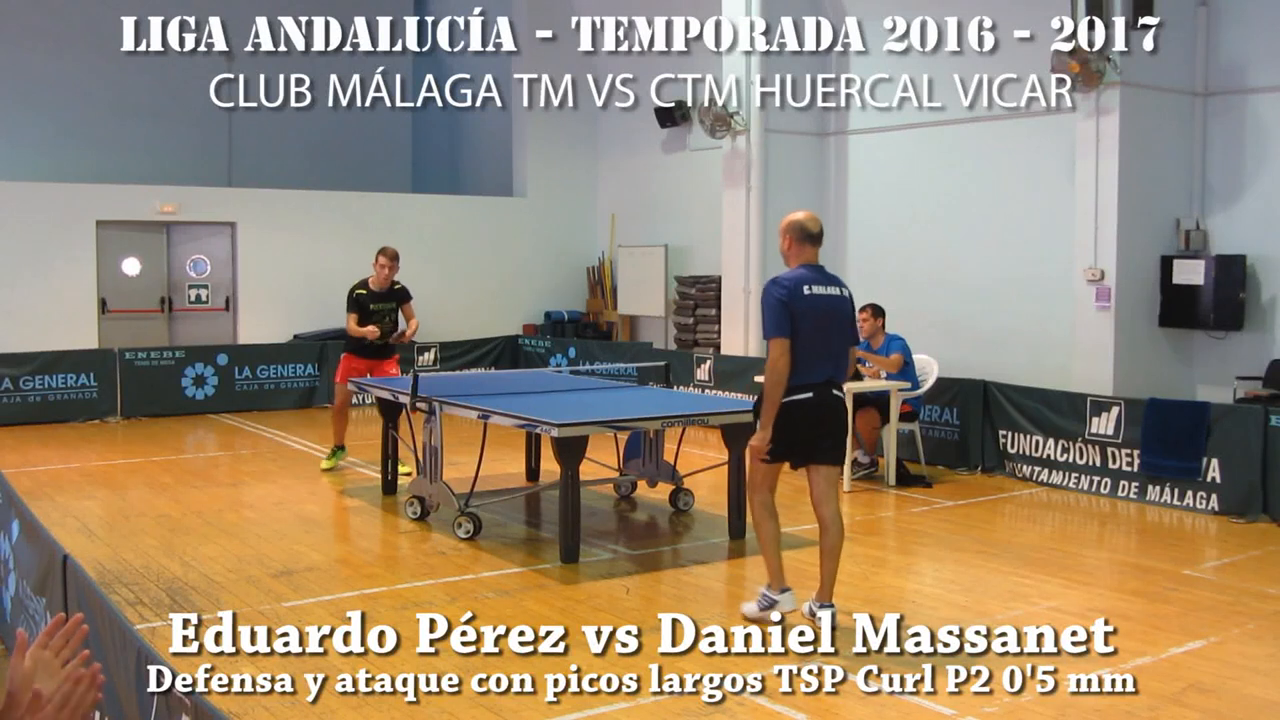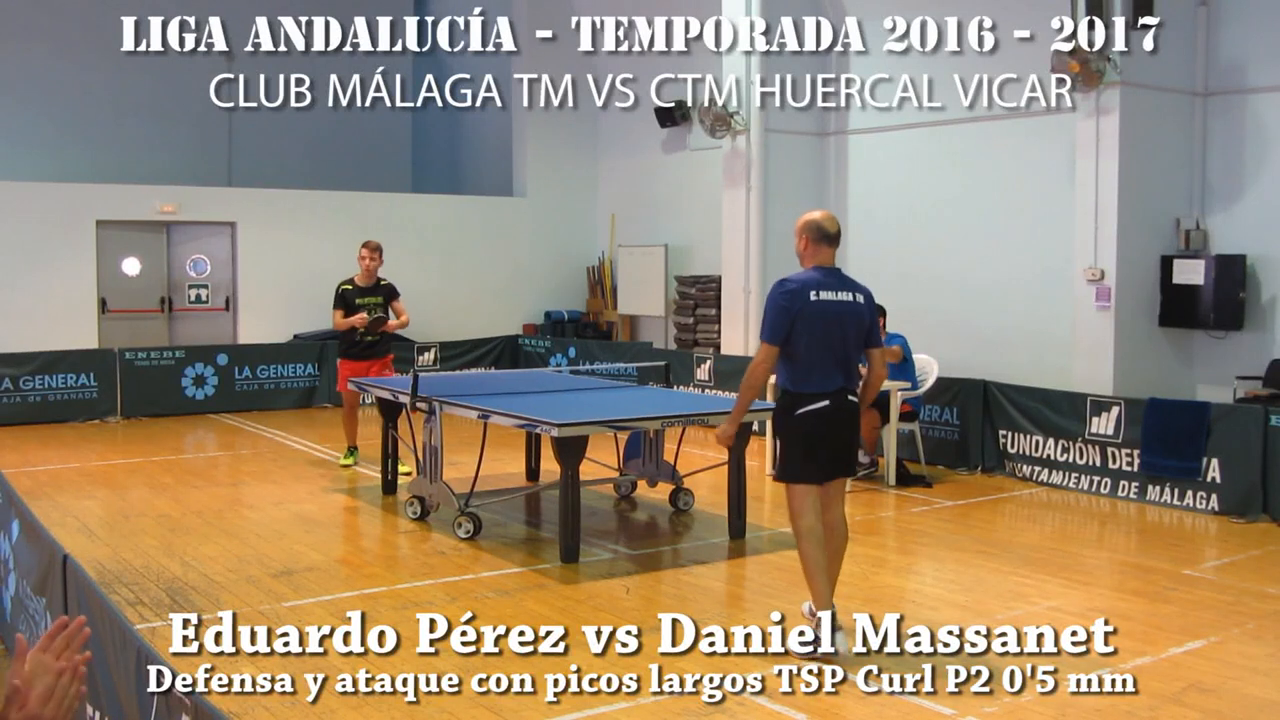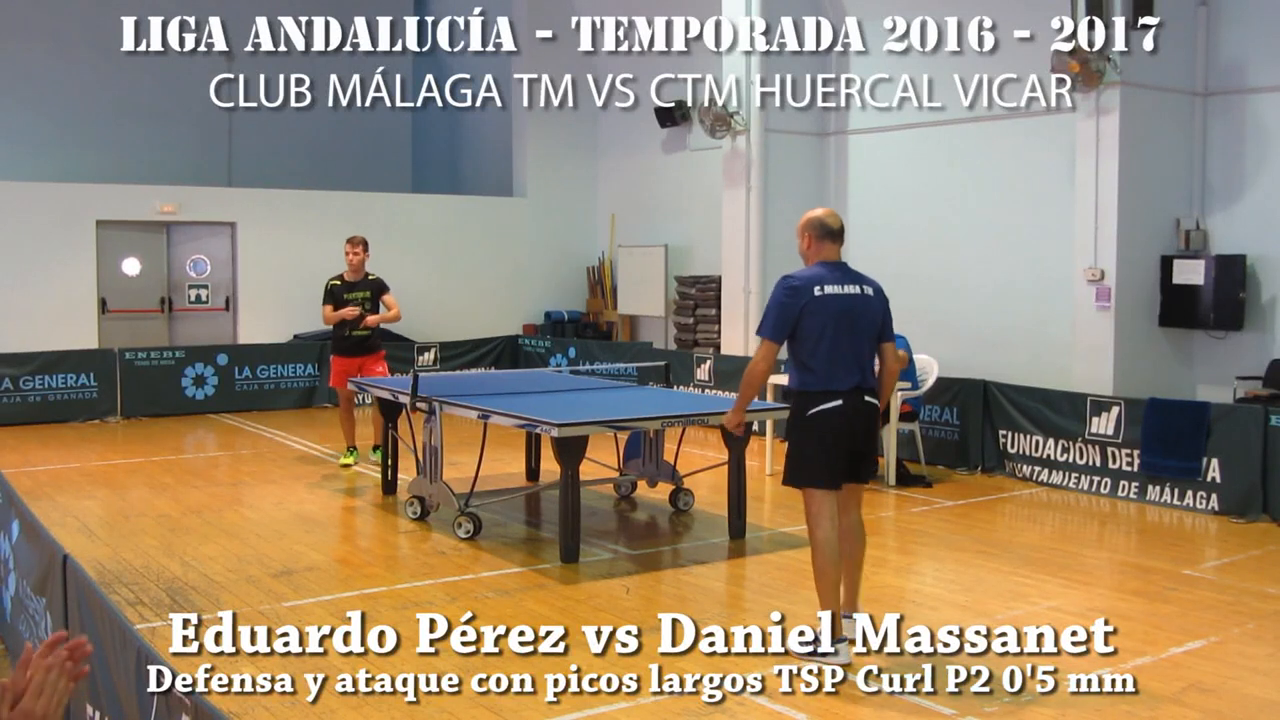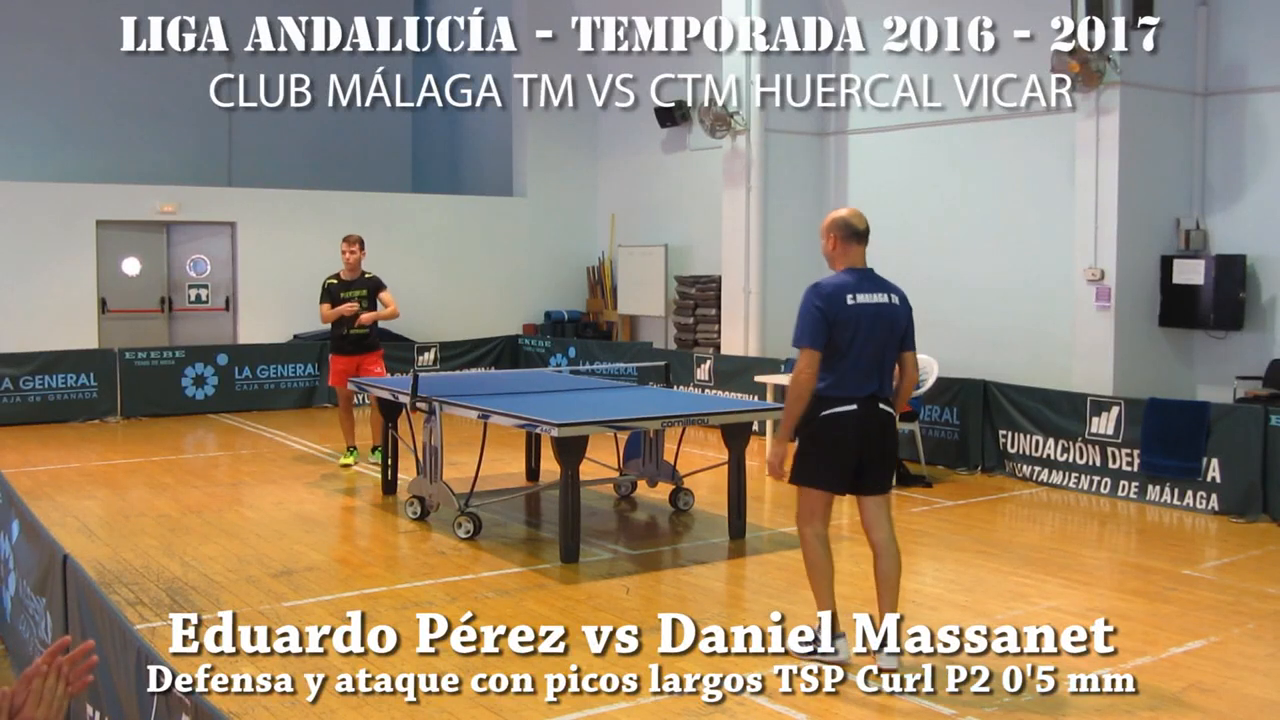
dt=0.3s
person 1, frame 1
left shoulder: (781, 287)
right shoulder: (842, 291)
left elbow: (779, 361)
right elbow: (849, 361)
left wrist: (764, 427)
left hip: (790, 404)
right hip: (831, 405)
left knee: (761, 495)
right knee: (827, 507)
left ankle: (777, 590)
right ankle: (824, 602)
person 1, frame 2
left shoulder: (790, 289)
right shoulder: (861, 296)
left elbow: (764, 363)
right elbow: (877, 369)
left wrist: (734, 418)
left hip: (803, 413)
right hip: (843, 411)
left knee: (806, 520)
right knee: (833, 512)
left ankle: (828, 627)
right ankle: (822, 603)
person 1, frame 3
left shoulder: (795, 286)
right shoulder: (872, 290)
left elbow: (764, 361)
right elbow: (891, 364)
left wrist: (738, 409)
left hip: (818, 413)
right hip: (863, 410)
left knee: (823, 524)
right knee: (850, 515)
left ankle: (832, 637)
right ankle: (850, 612)
person 1, frame 4
left shoulder: (823, 294)
right shoulder: (896, 297)
left elbow: (806, 374)
right elbow: (909, 374)
left wrist: (781, 439)
left hip: (833, 419)
right hip: (878, 421)
left knee: (812, 524)
right knee: (880, 530)
left ankle: (831, 631)
person 2, frame 1
left shoulder: (400, 291)
right shoulder: (357, 292)
left elbow: (412, 319)
right elbow: (350, 327)
left wrist: (410, 332)
right wrist: (365, 331)
left hip: (386, 356)
right hip: (355, 355)
right knee: (340, 404)
right ankle: (337, 449)
person 2, frame 2
left shoulder: (387, 288)
right shoulder: (344, 289)
left elbow: (405, 318)
right elbow: (336, 324)
left wrist: (395, 325)
right wrist: (352, 321)
left hip: (380, 356)
right hip: (350, 357)
right knee: (350, 406)
right ankle: (351, 450)
person 2, frame 3
left shoulder: (376, 283)
right shoulder: (333, 285)
left elbow: (396, 313)
right elbow: (326, 318)
left wrist: (378, 318)
right wrist: (342, 313)
left hip: (372, 352)
right hip: (343, 354)
right knee: (345, 402)
left ankle: (378, 448)
right ankle: (351, 449)
person 2, frame 4
left shoulder: (372, 281)
right shoulder: (330, 284)
left elbow: (394, 311)
right elbow: (324, 317)
left wrist: (372, 315)
right wrist: (341, 310)
left hip: (370, 351)
right hip: (341, 353)
left knee: (377, 400)
right knee: (345, 401)
left ankle: (377, 449)
right ankle: (351, 449)
